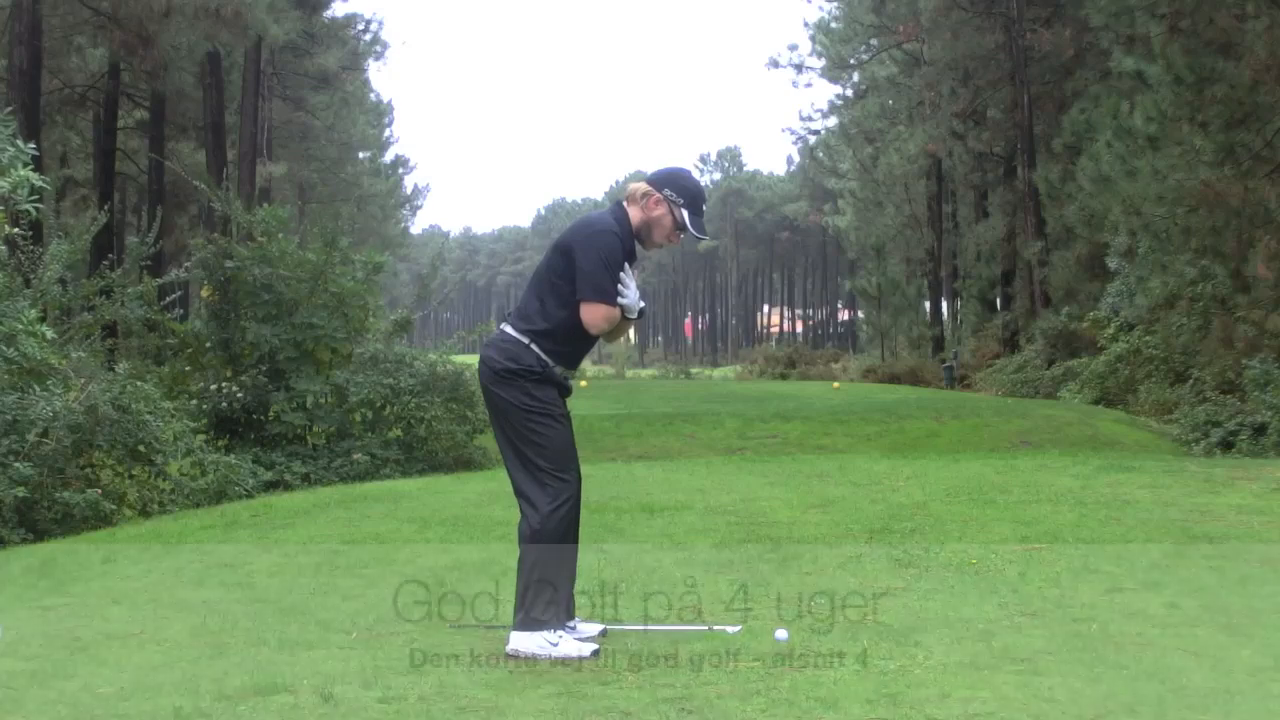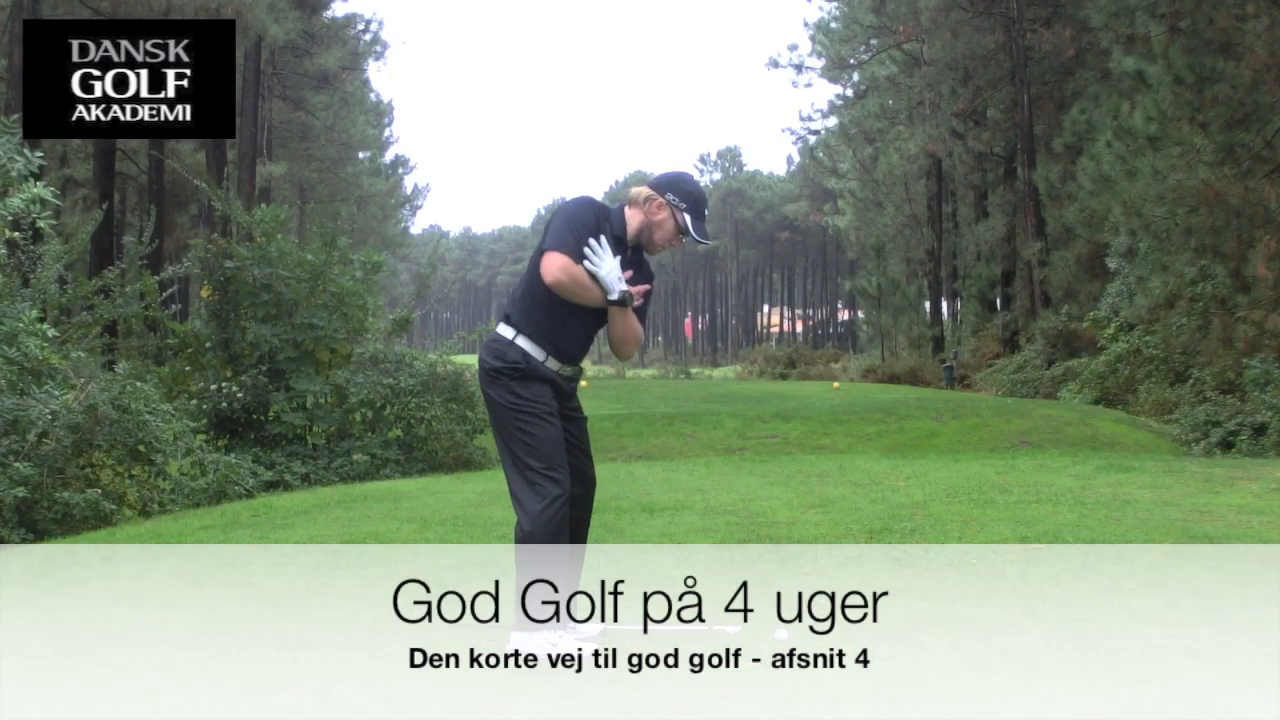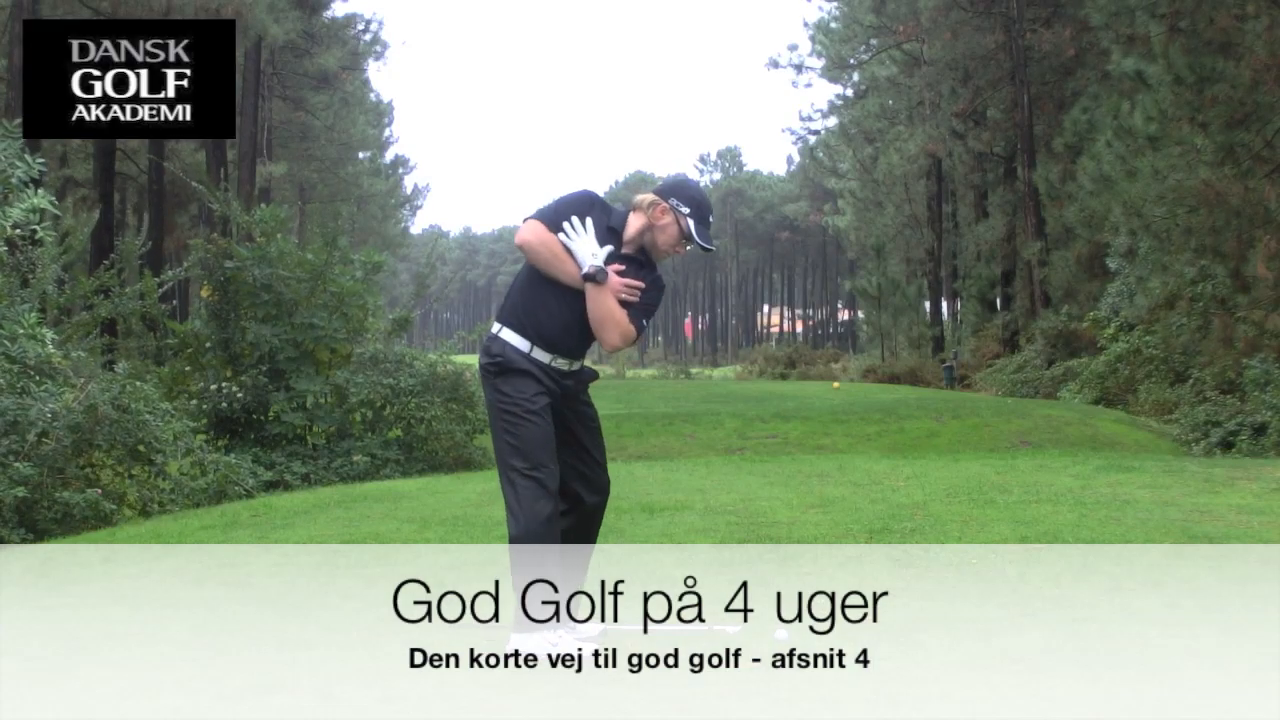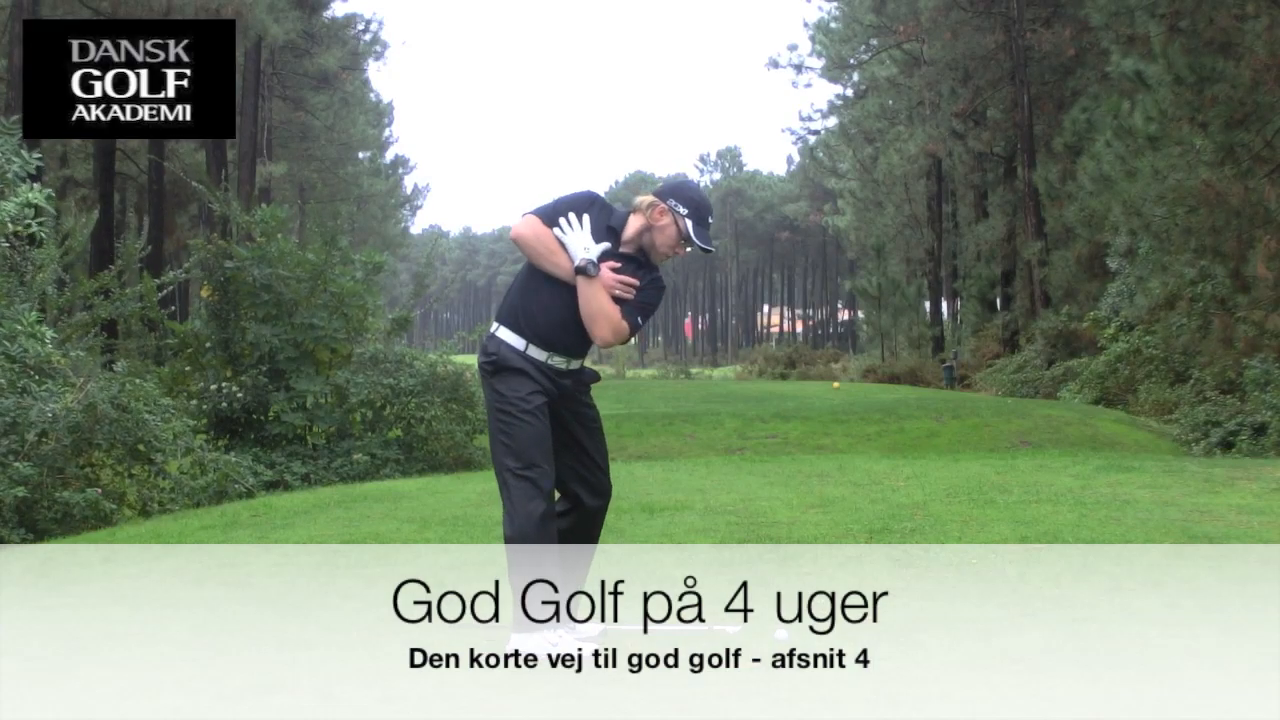
dt=0.4s
person 1, frame 1
left shoulder: (618, 243)
right shoulder: (602, 233)
left elbow: (612, 330)
right elbow: (595, 320)
left wrist: (630, 307)
right wrist: (626, 306)
left hip: (536, 373)
right hip: (519, 370)
left knee: (563, 489)
right knee: (551, 493)
left ankle: (554, 614)
right ankle: (531, 628)
person 1, frame 2
left shoulder: (639, 270)
right shoulder: (585, 214)
left elbow: (626, 348)
right elbow: (555, 274)
left wrist: (616, 297)
right wrist: (610, 293)
left hip: (555, 377)
right hip: (515, 366)
left knee: (577, 489)
right knee: (545, 492)
right ankle: (531, 629)
person 1, frame 3
left shoulder: (647, 282)
right shoulder: (587, 208)
left elbow: (615, 338)
right elbow: (527, 238)
left wrist: (594, 270)
right wrist: (590, 275)
left hip: (566, 377)
right hip: (514, 364)
left knee: (589, 490)
right knee: (536, 491)
right ankle: (531, 627)
person 1, frame 4
left shoulder: (648, 282)
right shoulder: (588, 208)
left elbow: (606, 333)
right elbow: (522, 230)
left wrist: (585, 264)
right wrist: (585, 275)
left hip: (567, 376)
right hip: (513, 363)
left knee: (591, 491)
right knee: (531, 490)
left ankle: (560, 606)
right ankle: (531, 626)
